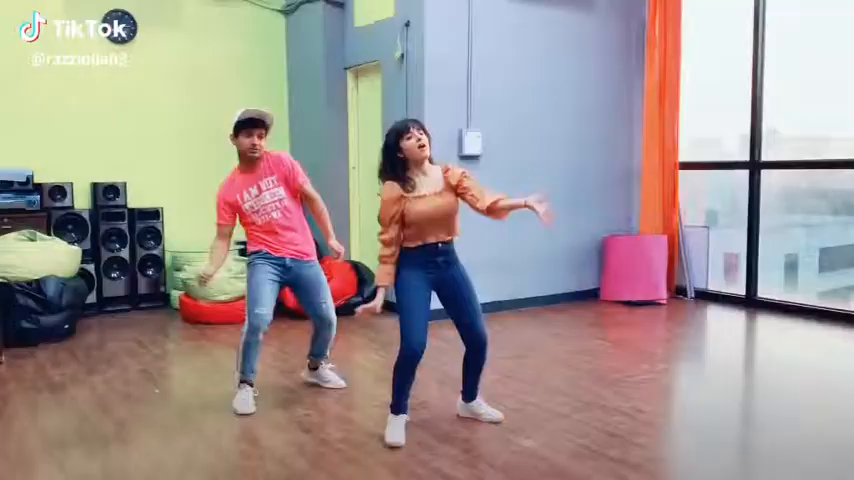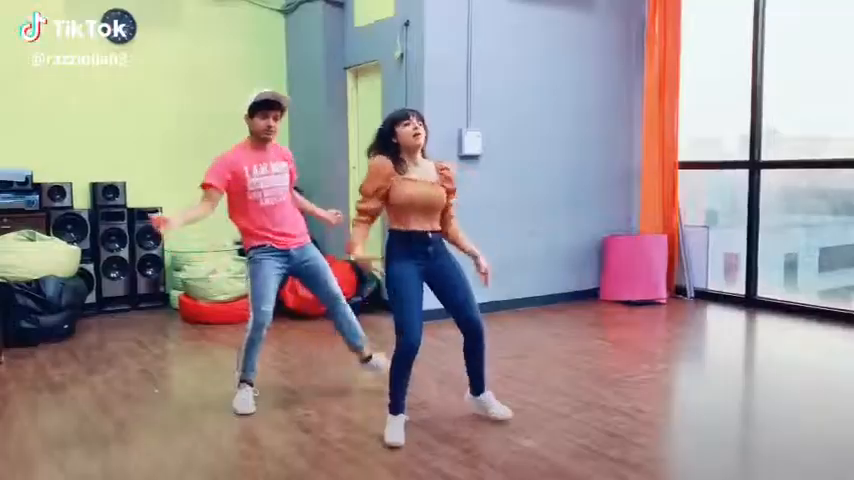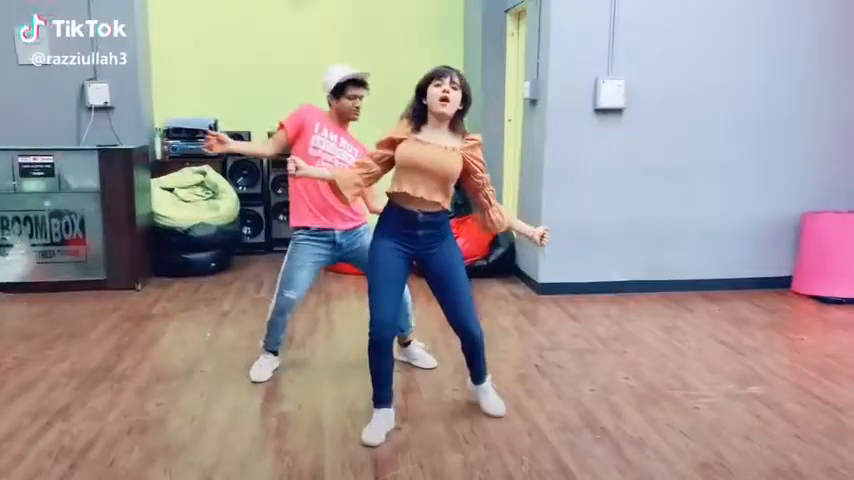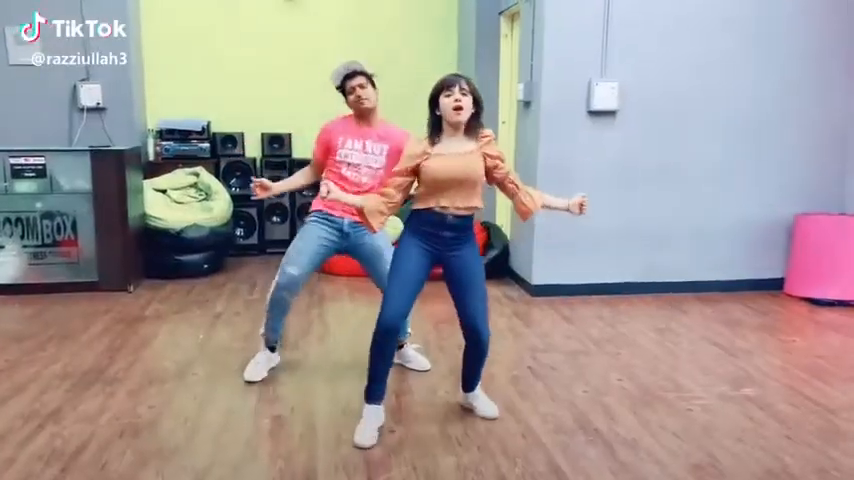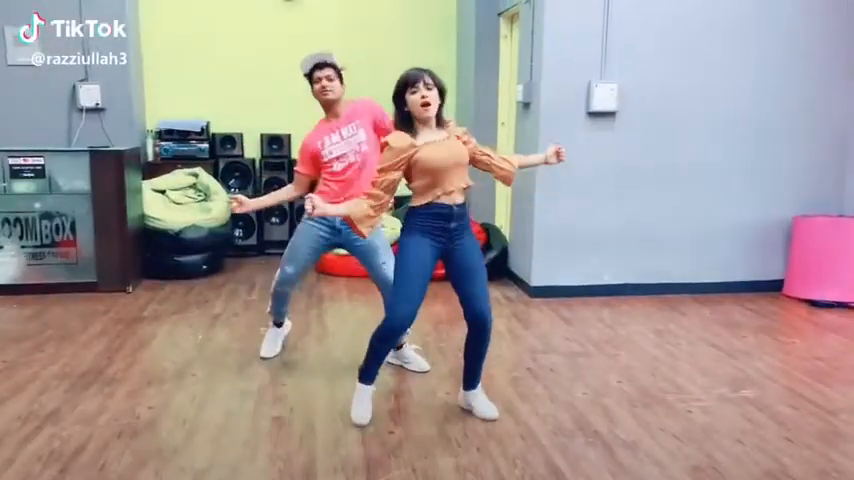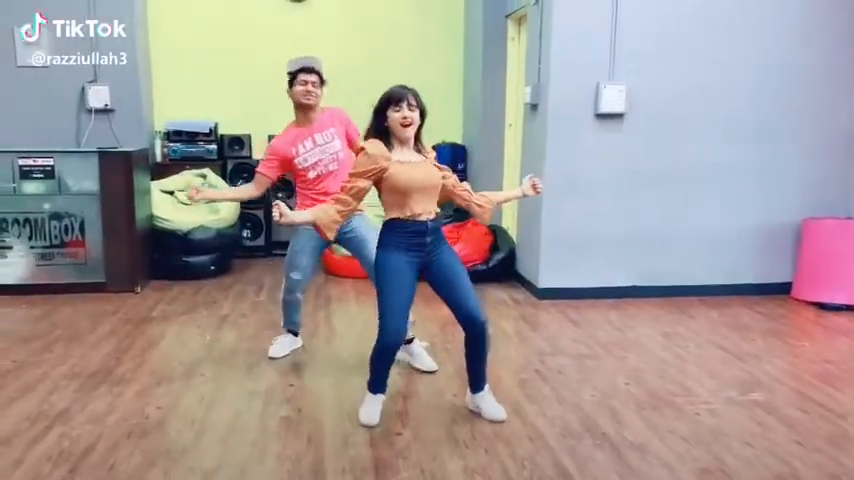
dt=0.3s
person 1, frame 1
left shoulder: (452, 176)
right shoulder: (394, 190)
left elbow: (483, 202)
right elbow: (389, 244)
left wrist: (525, 202)
right wrist: (381, 294)
left hip: (448, 262)
right hip: (413, 267)
left knee: (477, 338)
right knee: (413, 345)
left ankle: (469, 401)
right ankle: (397, 415)
person 1, frame 2
left shoulder: (442, 173)
right shoulder: (383, 167)
left elbow: (448, 222)
right elbow: (365, 215)
left wrist: (476, 254)
right wrist: (357, 247)
left hip: (438, 253)
right hip: (403, 256)
left knee: (474, 327)
right knee: (409, 340)
left ankle: (479, 396)
right ankle: (395, 415)
person 1, frame 3
left shoulder: (468, 146)
right shoulder: (404, 133)
left elbow: (484, 198)
right elbow: (366, 170)
left wrist: (526, 230)
right wrist: (311, 171)
left hip: (438, 236)
right hip: (393, 233)
left knee: (469, 327)
right knee: (383, 329)
left ankle: (481, 386)
right ankle: (383, 411)
person 1, frame 4
left shoulder: (484, 144)
right shoulder: (420, 148)
left elbow: (514, 188)
right elbow: (391, 195)
left wrist: (564, 204)
right wrist: (342, 195)
left hip: (462, 240)
right hip: (419, 235)
left knee: (477, 331)
right knee: (389, 322)
left ankle: (471, 392)
right ankle: (373, 408)
person 1, frame 5
left shoulder: (453, 133)
right shoulder: (400, 143)
left elbow: (490, 160)
right elbow: (378, 196)
left wrist: (542, 158)
right wrist: (328, 209)
left hip: (461, 228)
right hip: (423, 230)
left knee: (480, 318)
right knee: (398, 319)
left ankle: (471, 392)
right ankle: (365, 386)
person 1, frame 6
left shoulder: (428, 158)
right shoulder: (375, 153)
left elbow: (462, 194)
right elbow: (345, 202)
left wrist: (518, 192)
right wrist: (296, 216)
left hip: (437, 243)
right hip: (398, 246)
left knee: (475, 320)
right knee: (392, 335)
left ankle: (479, 393)
right ankle: (375, 395)
person 2, frame 1
left shoulder: (282, 163)
right shoulder: (229, 189)
left elbow: (312, 199)
right elbow: (223, 238)
left wrist: (330, 237)
right wrist: (211, 268)
left hip: (303, 257)
right hip: (265, 259)
left knee: (326, 318)
right knee: (258, 320)
left ankle: (315, 367)
right ankle: (246, 385)
person 2, frame 2
left shoulder: (283, 155)
right shoulder: (228, 162)
right elbow: (207, 205)
left wrist: (320, 214)
right wrist: (177, 220)
left hip: (301, 246)
right hip: (265, 251)
left knee: (335, 298)
right knee: (262, 316)
left ankle: (365, 355)
right ankle: (245, 384)
person 2, frame 3
left shoulder: (358, 150)
right shoulder: (307, 117)
left elbow: (371, 199)
right elbow: (274, 147)
right wrist: (232, 146)
left hip: (356, 232)
right hip: (311, 234)
right knee: (286, 300)
left ankle: (406, 343)
right ankle: (270, 354)
person 2, frame 4
left shoulder: (398, 138)
right shoulder: (333, 130)
right elbow: (313, 172)
right wrist: (276, 187)
left hip: (366, 227)
right hip: (324, 220)
right knee: (287, 280)
left ankle: (400, 347)
right ankle: (269, 349)
person 2, frame 5
left shoulder: (367, 110)
right shoulder: (312, 141)
right elbow: (296, 188)
right wrist: (254, 203)
right hip: (320, 219)
left knee: (392, 283)
right knee: (286, 277)
left ankle: (398, 347)
right ankle: (278, 325)
person 2, frame 6
left shoulder: (337, 118)
right shoulder: (281, 144)
right elbow: (256, 188)
right wrist: (213, 194)
left hip: (351, 215)
right hip: (310, 221)
right knee: (294, 283)
left ankle: (407, 342)
right ankle: (292, 334)
